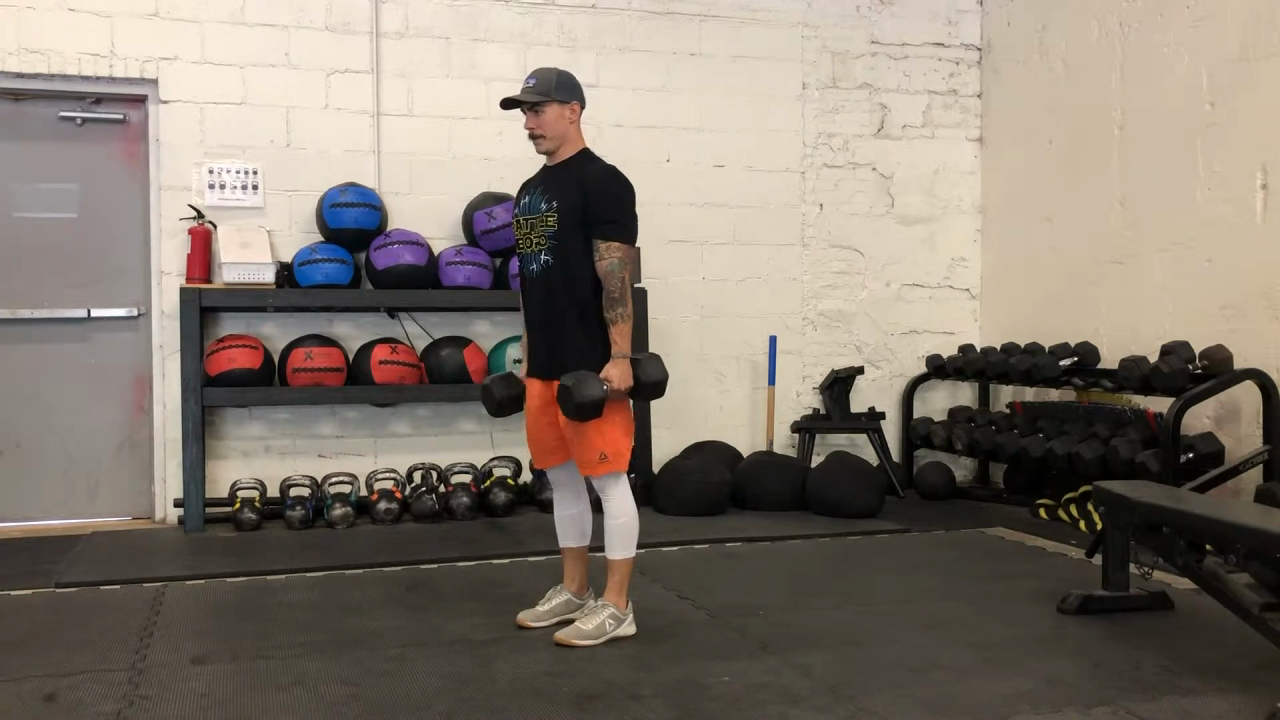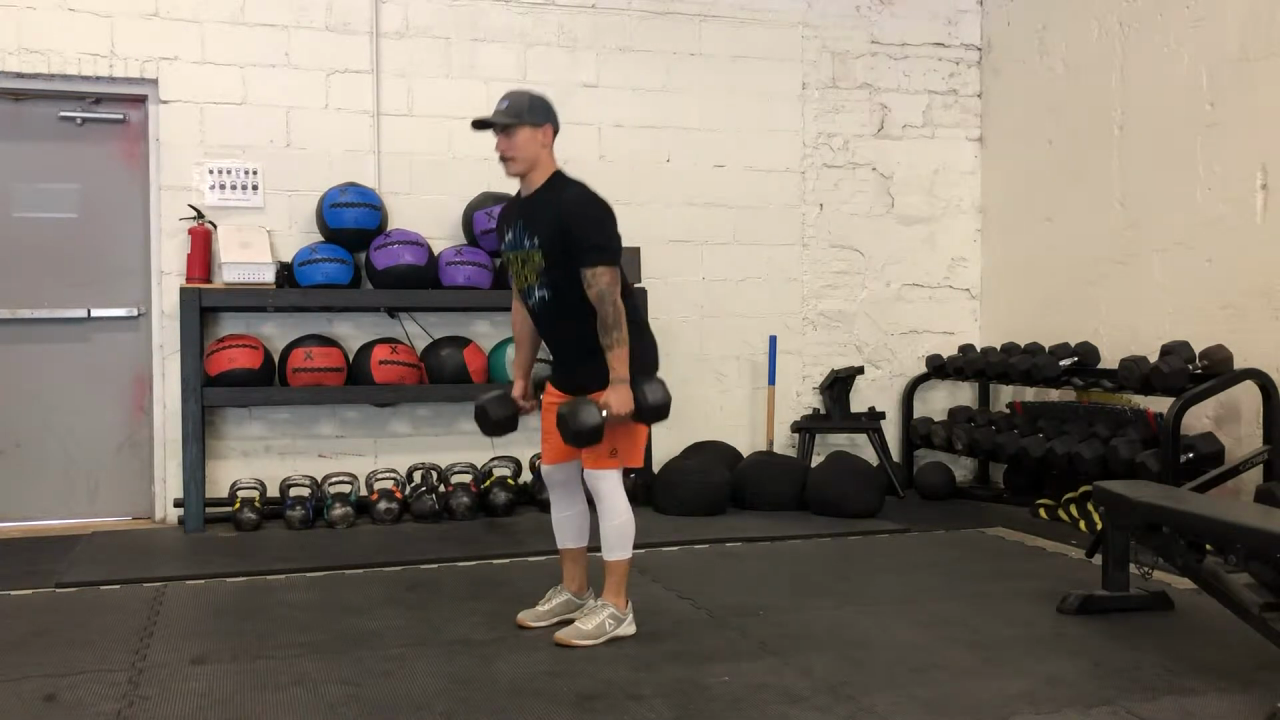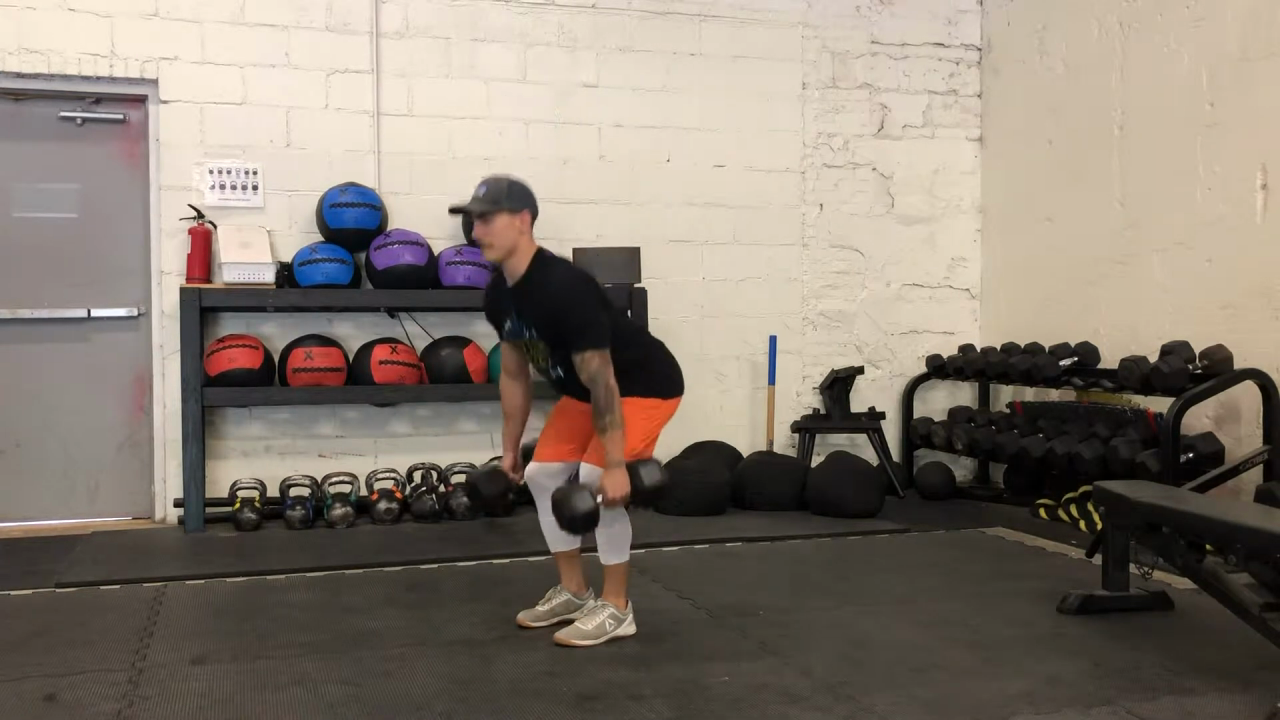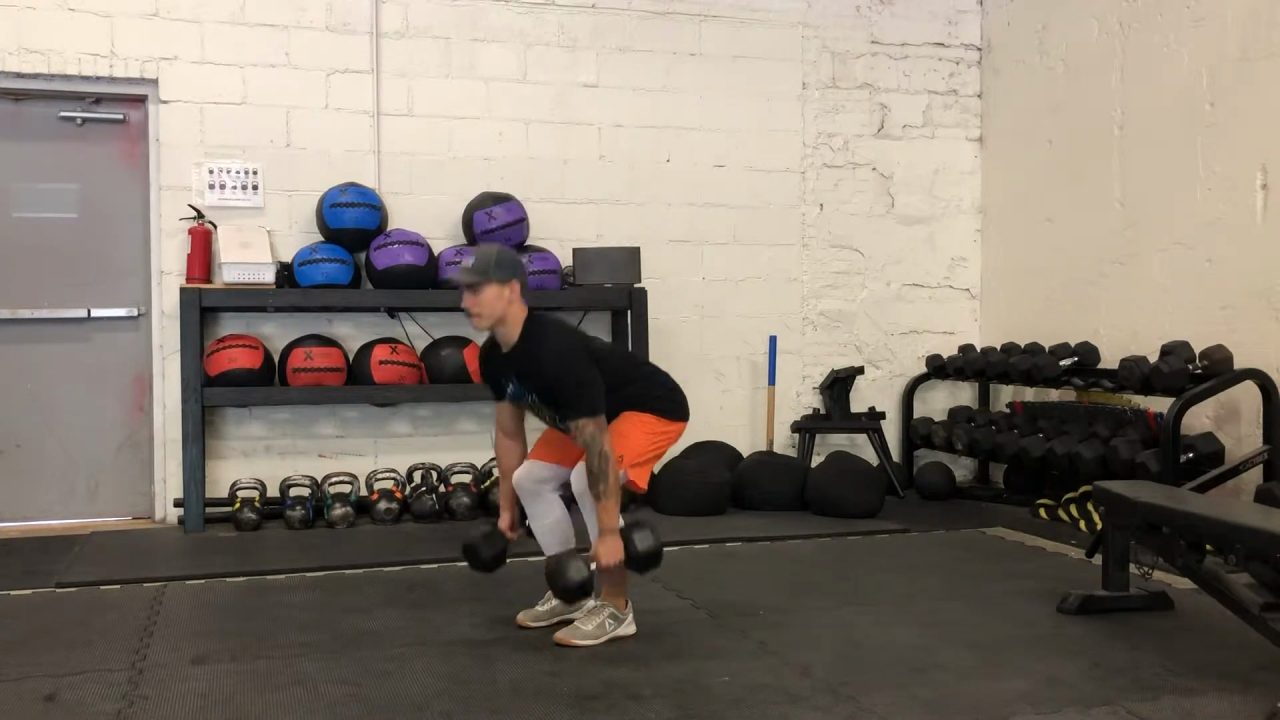
dt=0.3s
person 1, frame 1
left shoulder: (601, 182)
right shoulder: (531, 190)
left elbow: (616, 276)
left wrist: (619, 358)
right wrist: (528, 357)
left hip: (593, 366)
right hip: (549, 366)
left knee: (605, 478)
right knee: (562, 477)
left ankle: (616, 607)
right ankle: (573, 592)
person 1, frame 2
left shoulder: (578, 206)
right shoulder: (511, 216)
left elbow: (608, 300)
right elbow: (524, 301)
left wrist: (620, 383)
right wrist: (520, 375)
left hip: (610, 372)
right hip: (568, 371)
left knee: (603, 475)
right knee: (558, 476)
left ankle: (616, 607)
right ankle: (574, 592)
person 1, frame 3
left shoulder: (564, 287)
right shoulder: (500, 295)
left elbow: (603, 382)
right elbow: (515, 376)
left wrist: (615, 467)
right wrist: (510, 448)
left hip: (646, 384)
right hip: (583, 386)
left knee: (595, 477)
right knee: (543, 475)
left ankle: (616, 608)
right ankle: (574, 592)
person 1, frame 4
left shoulder: (558, 351)
right shoulder: (495, 356)
left elbow: (597, 447)
right elbow: (509, 434)
left wrist: (609, 534)
right wrist: (506, 507)
left hip: (653, 409)
left knee: (587, 482)
right knee: (530, 480)
left ankle: (614, 608)
